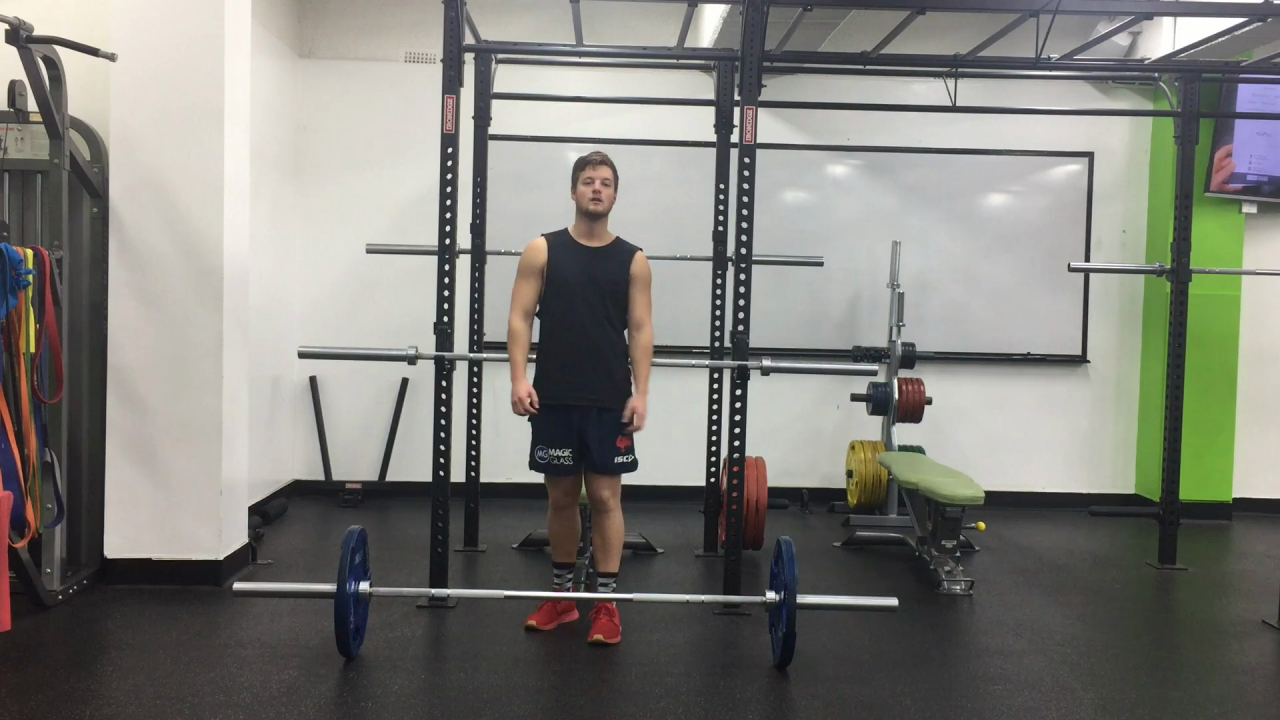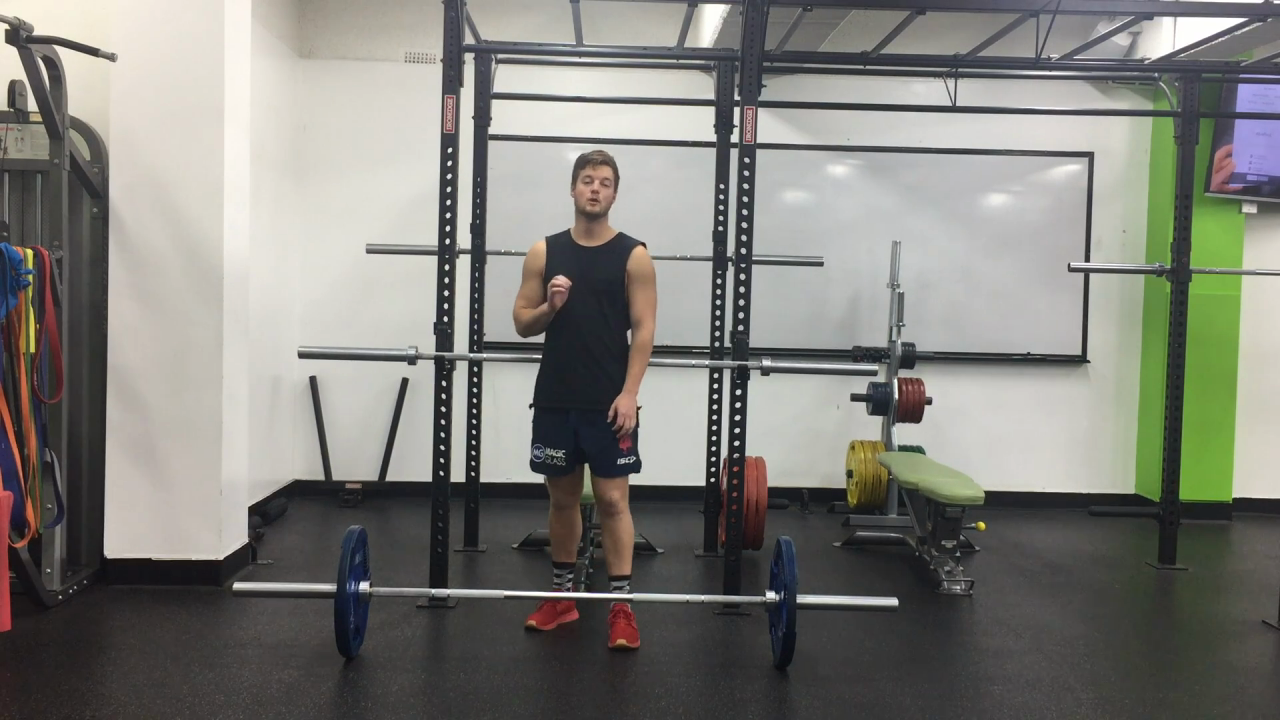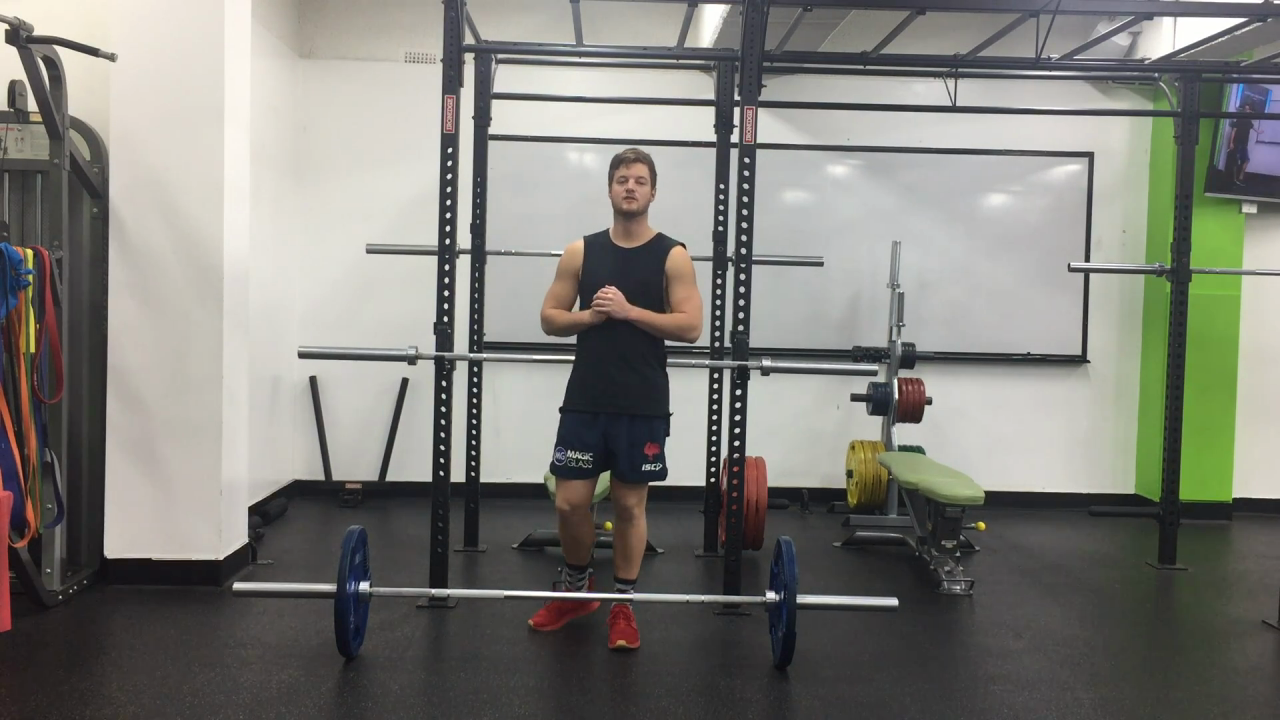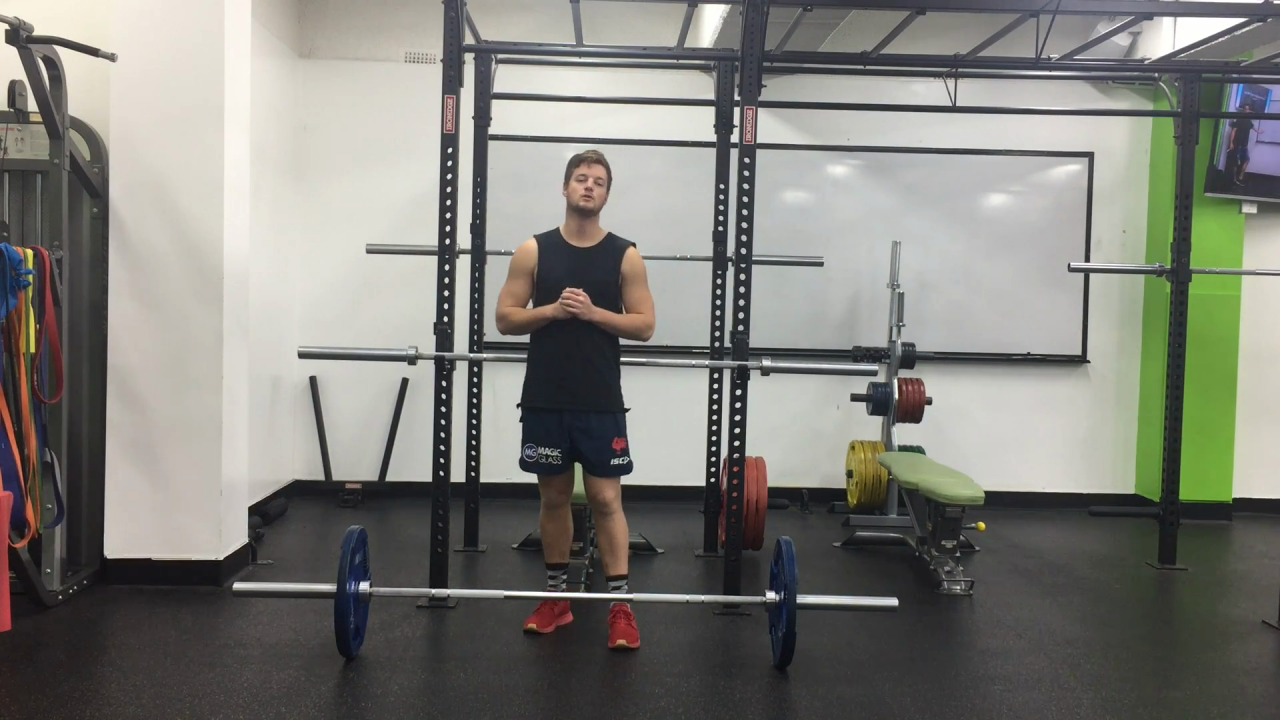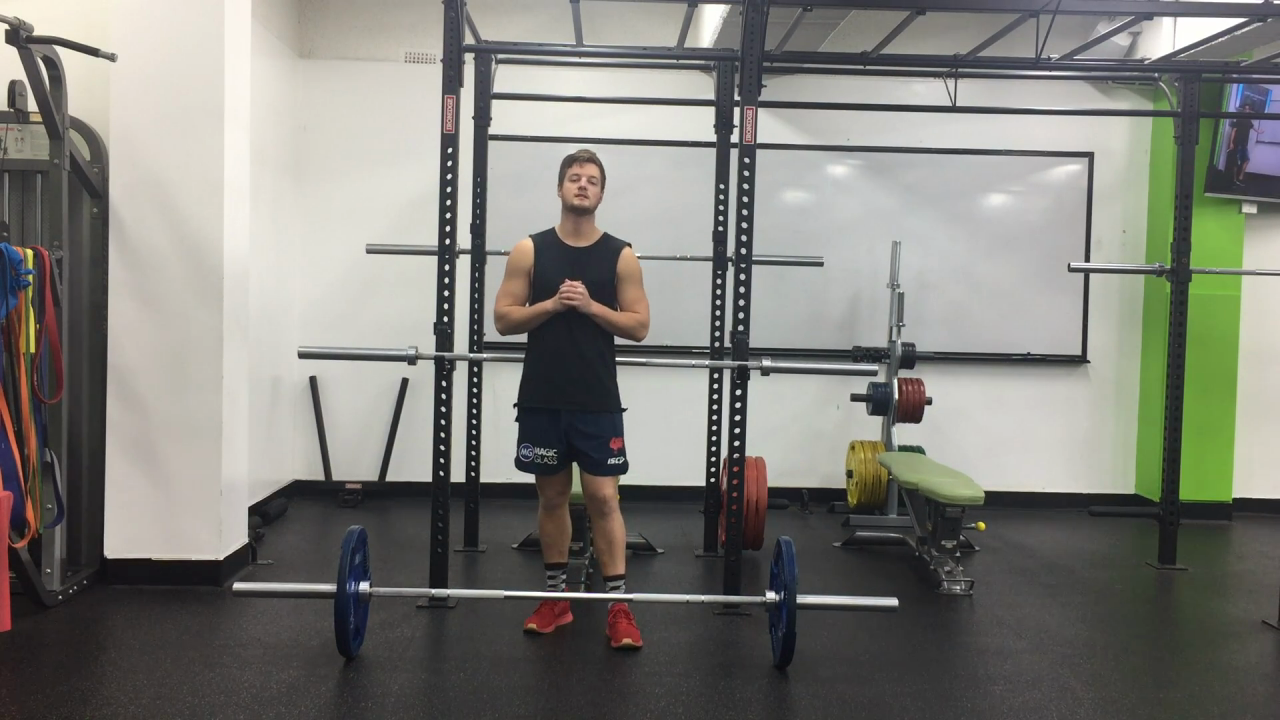
dt=1s
person 1, frame 1
left shoulder: (632, 260)
right shoulder: (542, 250)
left elbow: (641, 330)
right elbow: (520, 317)
left wrist: (639, 392)
right wrist: (519, 378)
left hip: (608, 400)
right hip: (554, 399)
left knee: (605, 498)
right knee: (561, 498)
left ankle: (606, 602)
right ankle: (562, 595)
person 1, frame 2
left shoulder: (633, 255)
right shoulder: (544, 252)
left elbow: (643, 329)
right elbow: (522, 322)
left wrist: (629, 394)
right wrist: (549, 306)
left hip: (609, 402)
right hip: (555, 398)
left knee: (612, 499)
right knee: (562, 497)
left ankle: (621, 606)
right ankle: (562, 595)
person 1, frame 3
left shoulder: (672, 255)
right shoulder: (581, 251)
left elbow: (690, 326)
right elbow: (549, 318)
left wrist: (629, 310)
right wrist: (591, 314)
left hip: (642, 403)
right hip: (585, 398)
left knee: (629, 505)
right knee: (569, 503)
left ankle: (622, 606)
right ankle: (576, 589)
person 1, frame 4
left shoulder: (625, 255)
right shoulder: (533, 250)
left elbow: (645, 325)
right elbow: (505, 319)
left wrist: (594, 312)
right wrist: (552, 310)
left hip: (601, 400)
right hip: (544, 398)
left knee: (606, 499)
right knee: (554, 497)
left ankle: (620, 606)
right ankle: (557, 596)
person 1, frame 5
left shoulder: (620, 255)
right shoulder: (530, 250)
left elbow: (639, 326)
right elbow: (503, 318)
left wrist: (590, 306)
right wrist: (552, 304)
left hip: (598, 400)
right hip: (542, 397)
left knee: (603, 498)
right knee: (552, 496)
left ankle: (618, 606)
right ankle: (556, 597)
